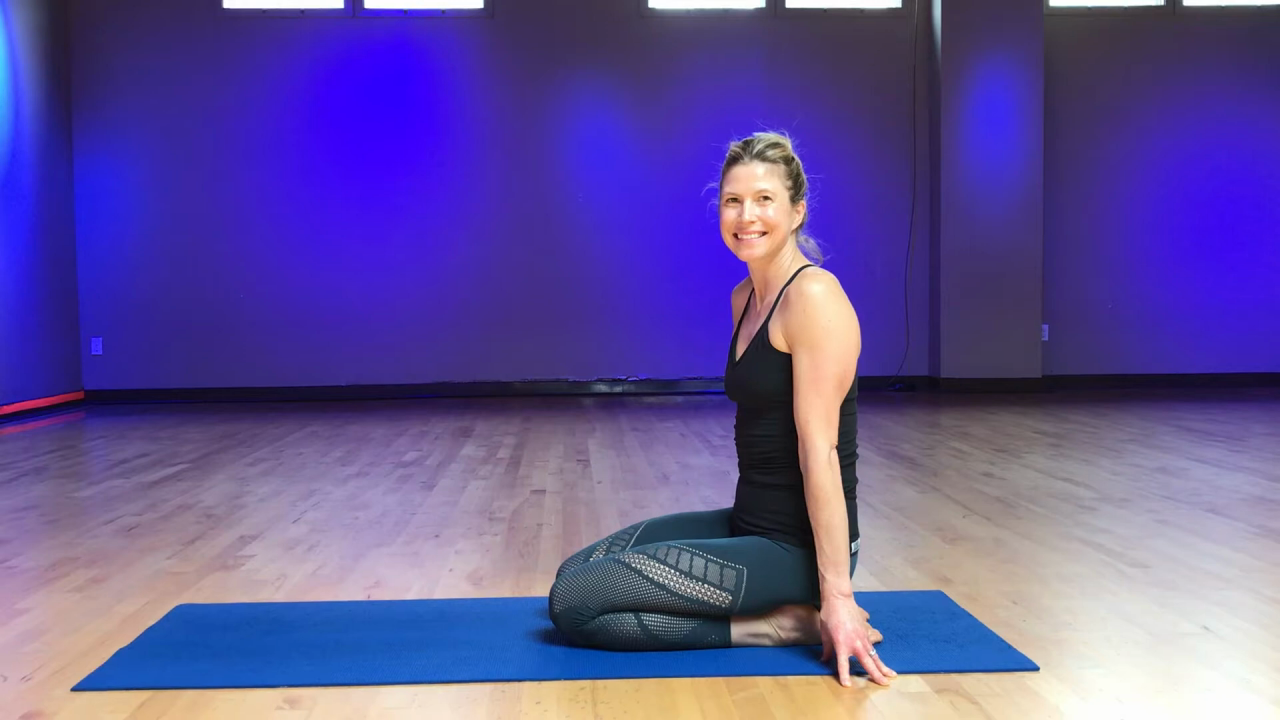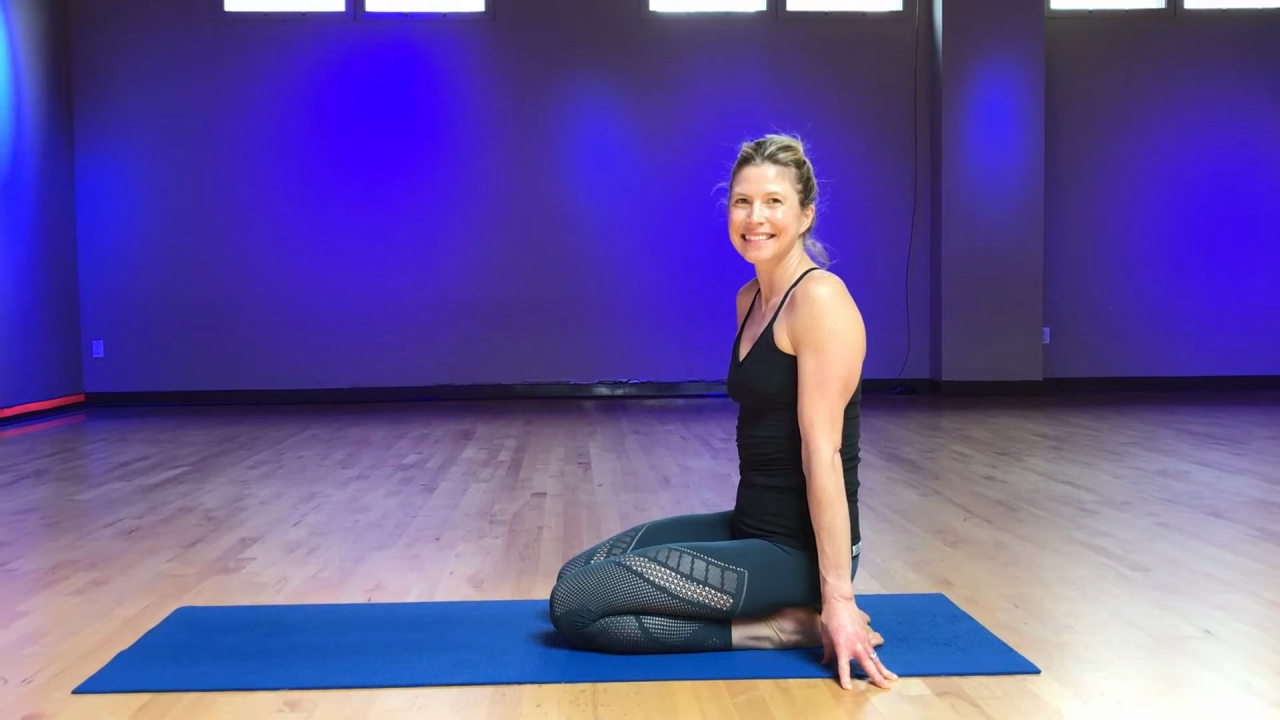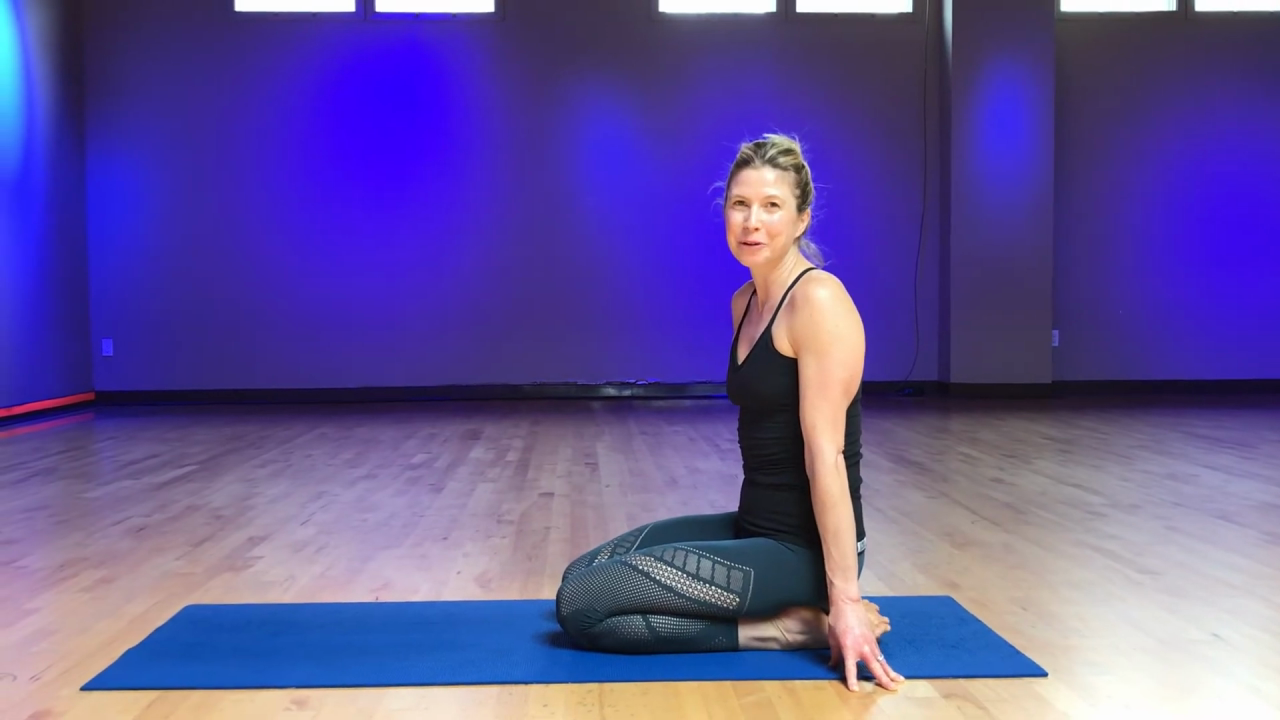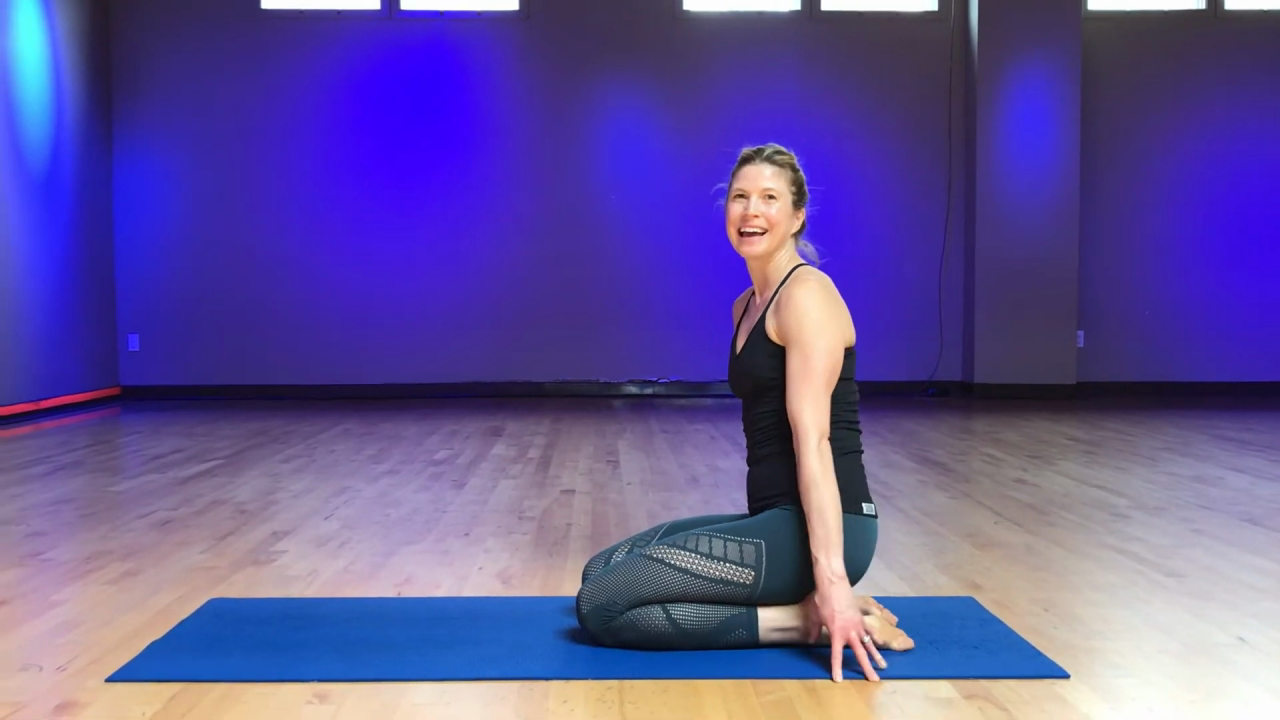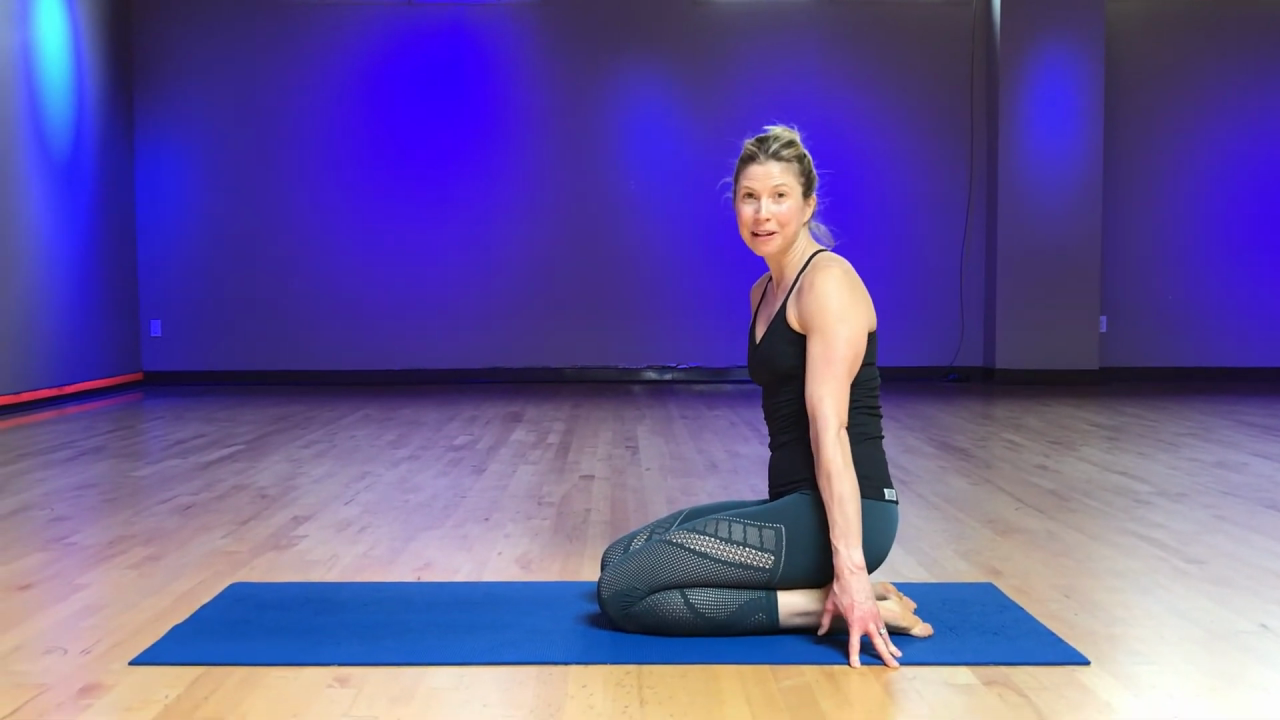
dt=1s
person 1, frame 1
left shoulder: (812, 296)
right shoulder: (743, 296)
left elbow: (819, 448)
left wrist: (836, 592)
left hip: (795, 544)
right hip: (751, 523)
left knee: (574, 601)
right knee: (574, 574)
left ankle: (784, 622)
right ankle: (780, 613)
person 1, frame 2
left shoulder: (819, 299)
right shoulder: (749, 298)
left elbow: (822, 450)
left wrist: (836, 595)
left hip: (796, 547)
right hip: (751, 526)
left knee: (576, 603)
right knee: (575, 576)
left ankle: (787, 625)
right ankle: (774, 616)
person 1, frame 3
left shoulder: (817, 301)
right shoulder: (744, 301)
left elbow: (825, 454)
left wrist: (844, 597)
left hip: (800, 547)
right hip: (756, 525)
left knee: (581, 603)
right knee: (581, 576)
left ankle: (790, 624)
right ankle: (782, 614)
person 1, frame 4
left shoulder: (806, 293)
right shoulder: (746, 303)
left elbow: (813, 439)
left wrist: (830, 577)
left hip: (815, 527)
right hip: (777, 518)
left knee: (600, 604)
right knee: (600, 572)
left ankle: (805, 619)
right ankle: (802, 606)
person 1, frame 5
left shoulder: (828, 281)
right shoulder: (764, 290)
left elbow: (831, 428)
left wrist: (848, 565)
left hip: (839, 512)
right hip: (799, 504)
left knee: (623, 589)
right knee: (619, 559)
left ankle: (837, 601)
right ankle: (829, 592)
